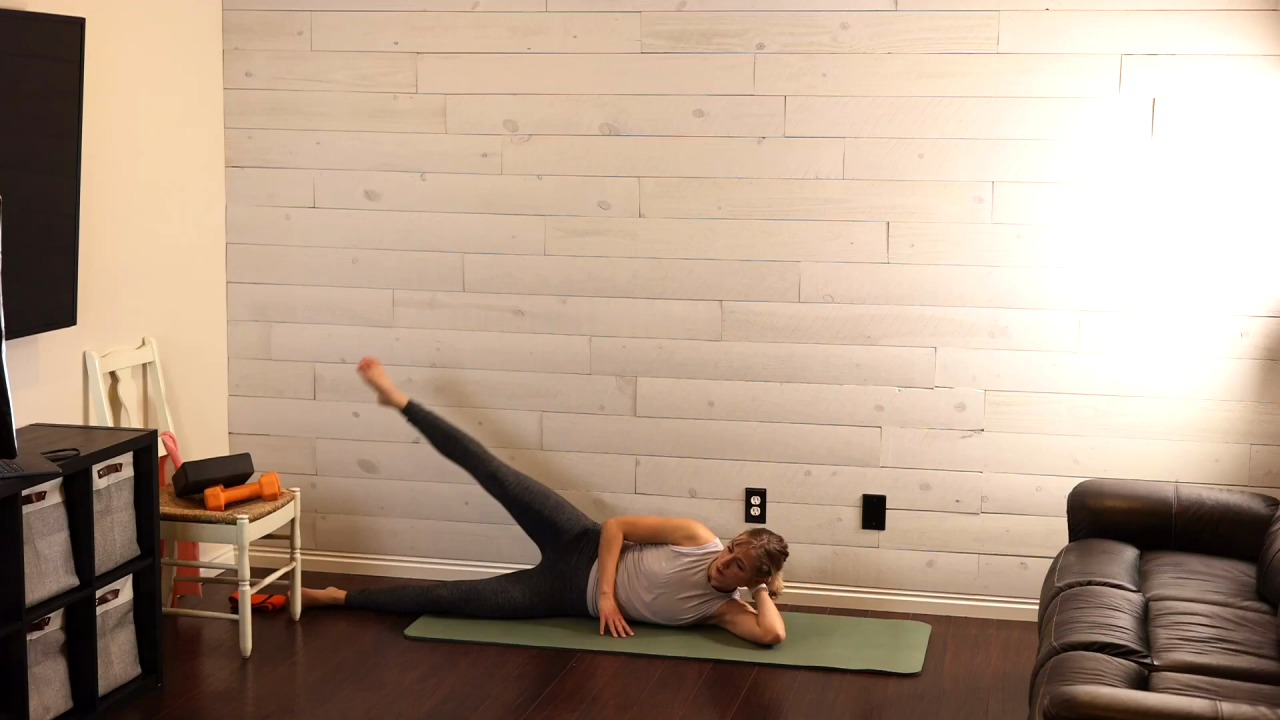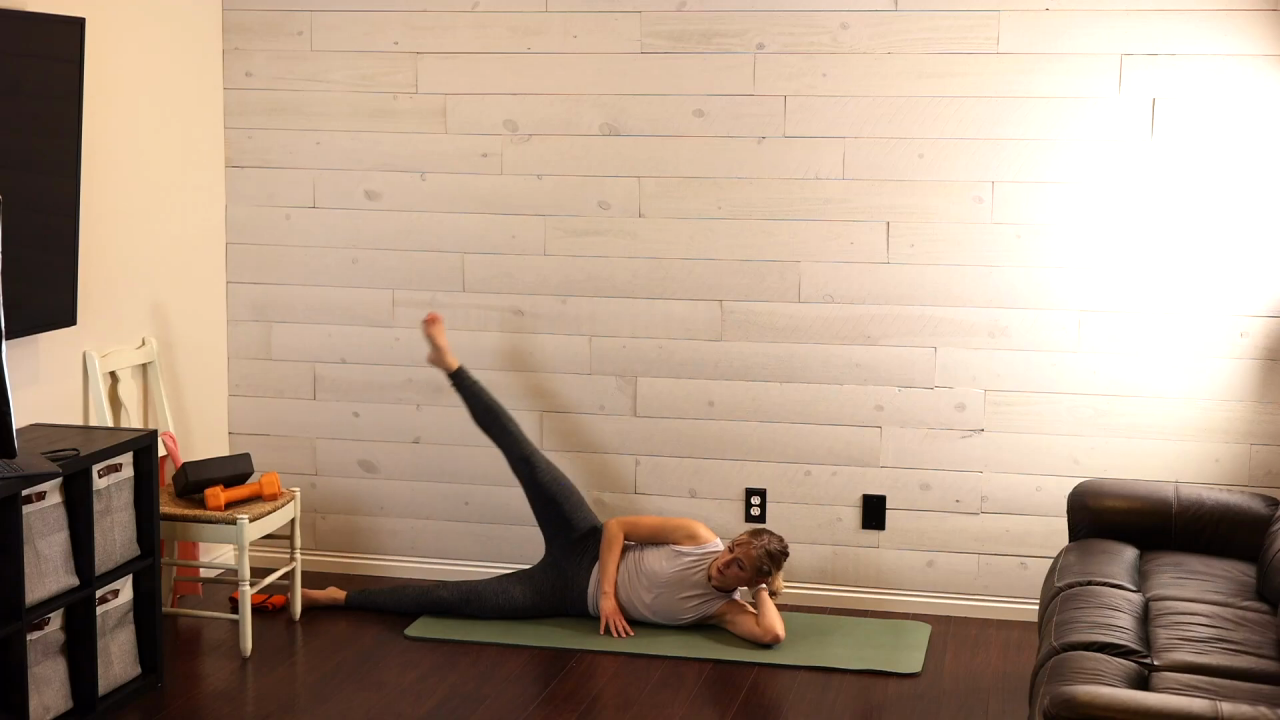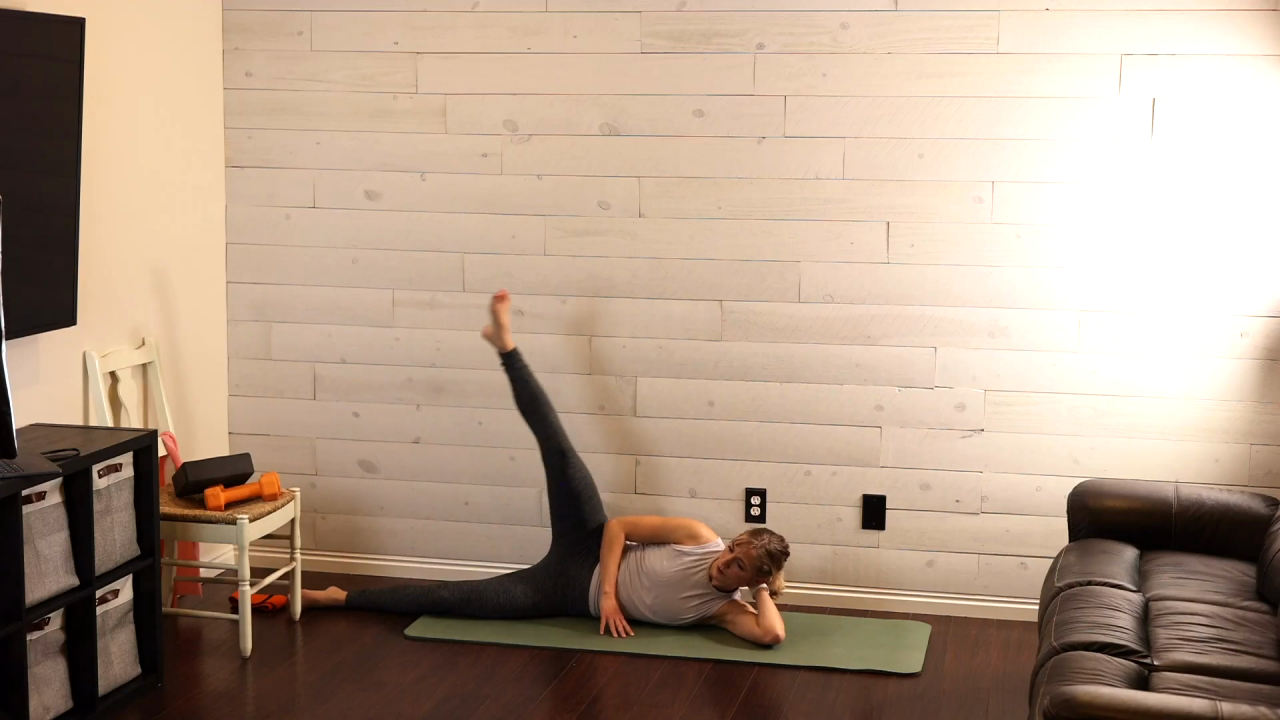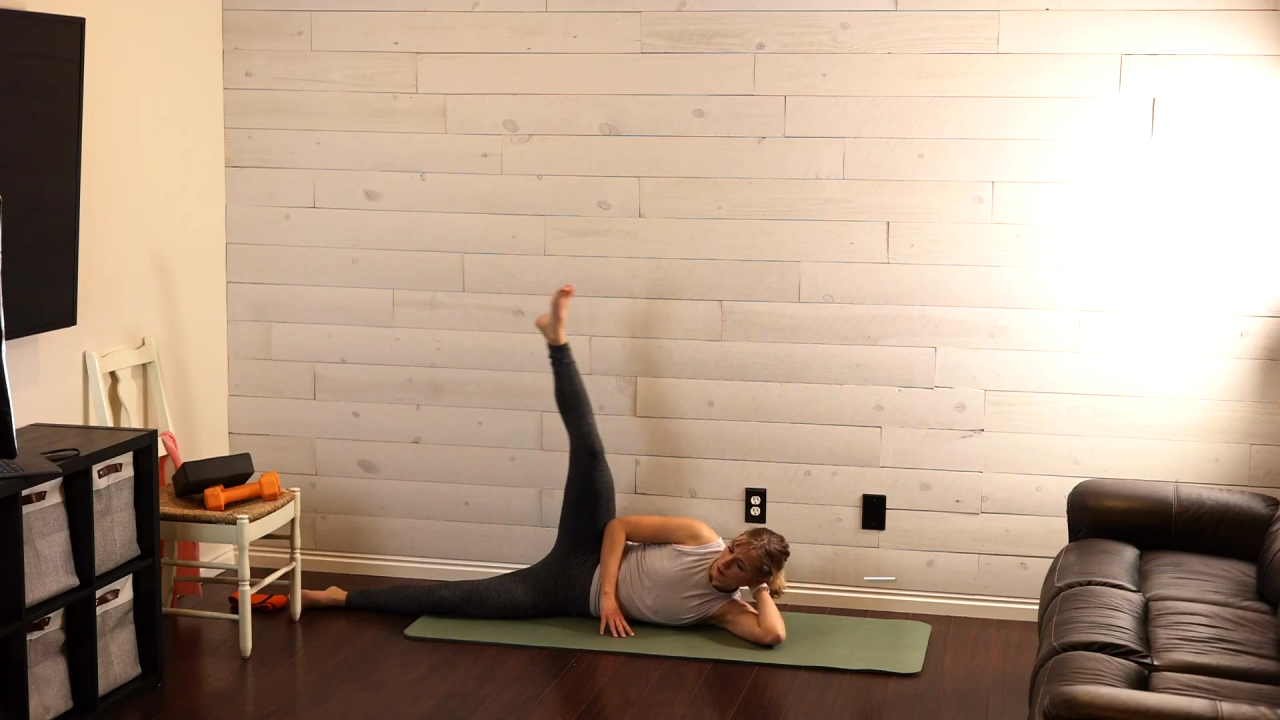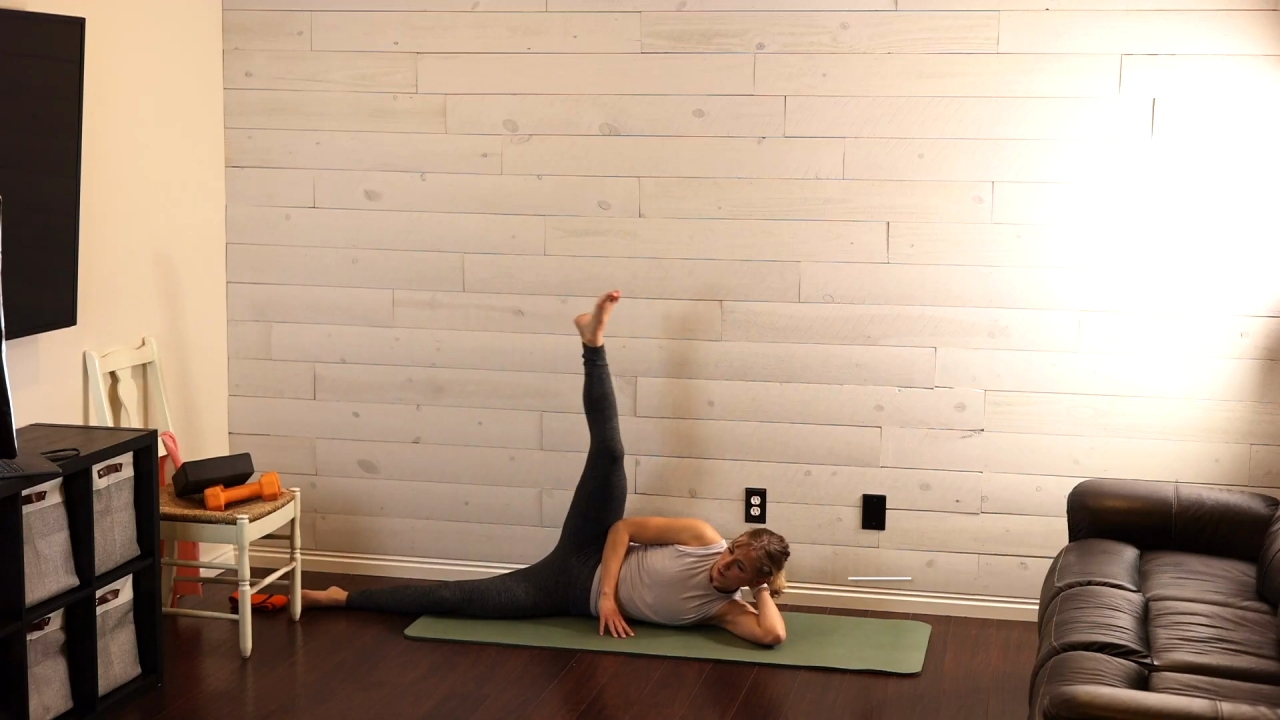
dt=0.1s
person 1, frame 1
left shoulder: (727, 609)
right shoulder: (700, 538)
left elbow: (773, 634)
right elbow: (616, 527)
left wrist: (762, 592)
right wrist: (607, 594)
left hip: (573, 598)
right hip: (583, 558)
left knee: (454, 598)
right knee: (490, 472)
left ankle: (338, 597)
right ankle: (400, 401)
person 1, frame 2
left shoulder: (724, 606)
right shoulder: (698, 537)
left elbow: (772, 633)
right elbow: (616, 524)
left wrist: (762, 589)
right wrist: (607, 591)
left hip: (572, 596)
right hip: (583, 551)
left knee: (453, 598)
right knee: (521, 452)
left ankle: (338, 597)
right ankle: (450, 364)
person 1, frame 3
left shoulder: (723, 607)
right shoulder: (698, 537)
left elbow: (771, 635)
right elbow: (619, 526)
left wrist: (762, 590)
right wrist: (609, 593)
left hip: (575, 598)
right hip: (587, 556)
left knee: (454, 599)
right knee: (558, 447)
left ankle: (341, 599)
right ankle: (505, 344)
person 1, frame 4
left shoulder: (724, 607)
right shoulder: (699, 537)
left elbow: (772, 636)
right elbow: (620, 526)
left wrist: (763, 590)
right wrist: (609, 593)
left hip: (576, 597)
right hip: (588, 555)
left knee: (455, 599)
right knee: (589, 447)
left ankle: (340, 599)
right ankle: (557, 339)
person 1, frame 5
left shoulder: (724, 607)
right shoulder: (703, 538)
left elbow: (772, 635)
right elbow: (623, 528)
left wrist: (764, 591)
right wrist: (609, 593)
left hip: (579, 598)
right hip: (589, 557)
left knee: (455, 598)
right knee: (608, 449)
left ankle: (341, 599)
